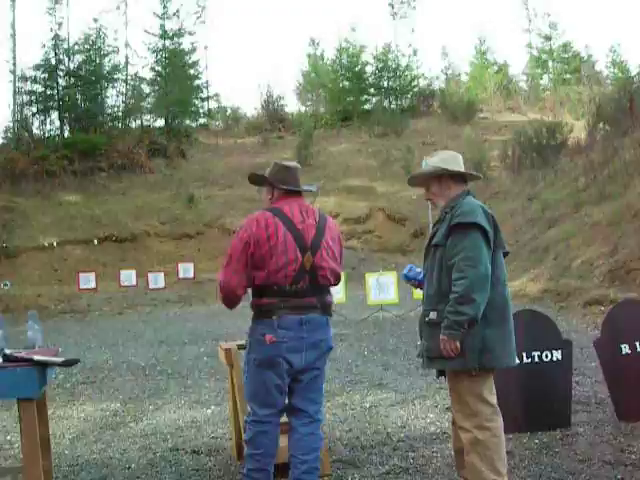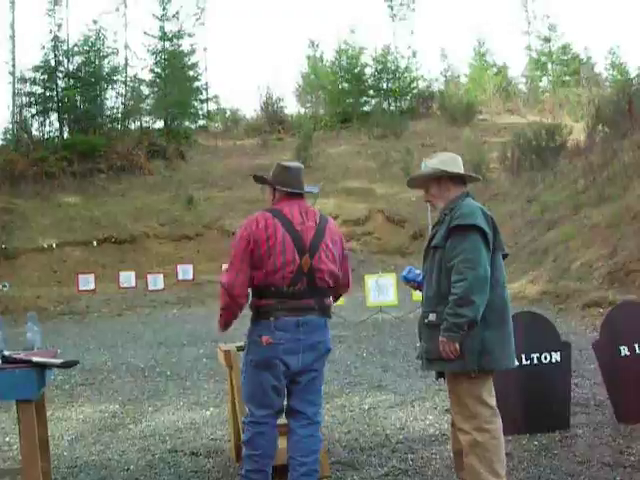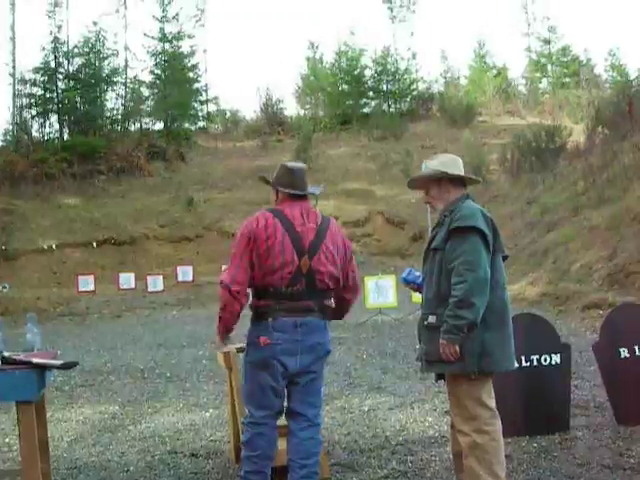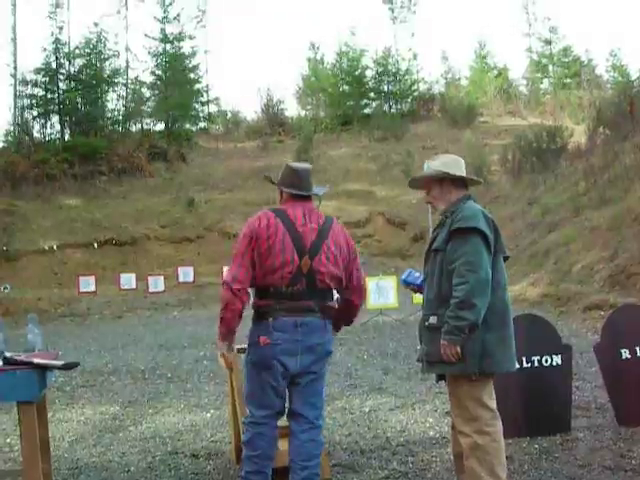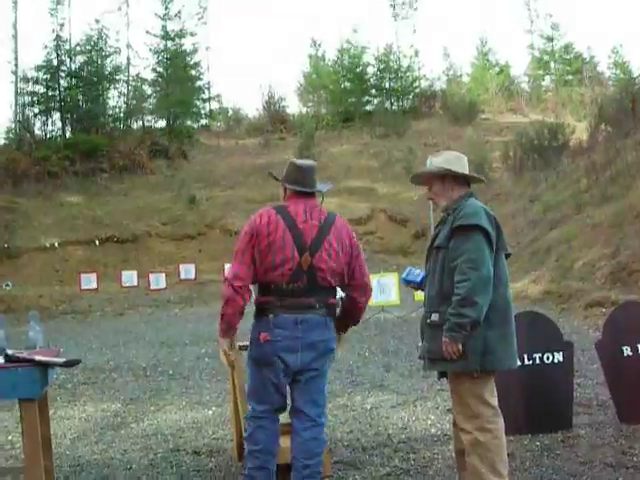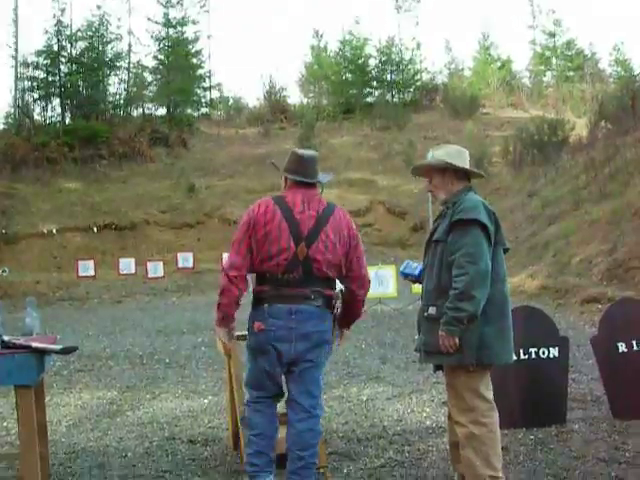
dt=0.1s
person 1, frame 1
left shoulder: (468, 213)
right shoulder: (458, 214)
left elbow: (472, 277)
left wrist: (453, 327)
right wrist: (427, 281)
left hip: (468, 338)
right hip: (462, 337)
left knee: (477, 416)
right knee: (465, 415)
person 1, frame 2
left shoulder: (467, 216)
right shoulder: (457, 217)
left elbow: (472, 280)
left wrist: (453, 330)
right wrist: (426, 283)
left hip: (467, 340)
right hip: (462, 339)
left knee: (476, 418)
right knee: (464, 418)
person 1, frame 3
left shoulder: (467, 217)
right shoulder: (457, 218)
left elbow: (471, 281)
left wrist: (453, 332)
right wrist: (425, 285)
left hip: (468, 342)
right hip: (461, 340)
left knee: (476, 420)
right knee: (463, 419)
person 1, frame 4
left shoulder: (468, 218)
right shoulder: (458, 219)
left elbow: (473, 282)
left wrist: (454, 333)
right wrist: (425, 286)
left hip: (468, 343)
right hip: (462, 341)
left knee: (477, 421)
right knee: (464, 420)
person 1, frame 5
left shoulder: (470, 216)
right shoulder: (460, 217)
left elbow: (474, 281)
left wrist: (455, 330)
right wrist: (426, 283)
left hip: (470, 340)
right hip: (463, 338)
left knee: (478, 419)
right knee: (466, 417)
person 1, frame 6
left shoulder: (469, 210)
right shoulder: (458, 211)
left elbow: (472, 275)
left wrist: (452, 323)
right wrist: (424, 278)
left hip: (467, 334)
right hip: (460, 333)
left knee: (473, 412)
right knee: (461, 411)
person 2, frame 1
left shoulder: (257, 224)
right shoulder: (328, 224)
left elbow: (231, 284)
left wrist: (231, 302)
left hip: (273, 330)
right hip: (317, 329)
left knee: (263, 414)
right knee: (307, 414)
person 2, frame 2
left shoulder: (258, 224)
right shoulder: (330, 227)
left elbow: (234, 286)
right elbow: (343, 284)
left wrist: (225, 320)
left hip: (271, 331)
right hip: (315, 331)
left knee: (261, 415)
right knee: (306, 416)
person 2, frame 3
left shoulder: (258, 225)
right shoulder: (332, 229)
left elbow: (234, 285)
right elbow: (350, 287)
left wrist: (224, 329)
left hip: (269, 331)
right hip: (315, 332)
left knee: (260, 417)
right knee: (307, 417)
person 2, frame 4
left shoulder: (261, 224)
right shoulder: (336, 230)
left elbow: (236, 284)
right elbow: (356, 290)
left wrist: (226, 331)
right wrist: (336, 323)
left hip: (271, 332)
right hip: (317, 333)
left knee: (261, 417)
right knee: (308, 419)
person 2, frame 5
left shoulder: (263, 221)
right shoulder: (340, 227)
left elbow: (237, 280)
right elbow: (360, 287)
left wrist: (227, 327)
right wrist: (344, 323)
left hip: (273, 328)
right hip: (318, 329)
left knee: (263, 412)
right knee: (310, 415)
person 2, frame 6
left shoulder: (261, 211)
right shoulder: (340, 218)
left elbow: (235, 270)
right elbow: (359, 280)
left wrist: (224, 317)
right wrist: (345, 320)
left hip: (269, 318)
right hip: (316, 320)
left knee: (261, 399)
right knee: (306, 406)
